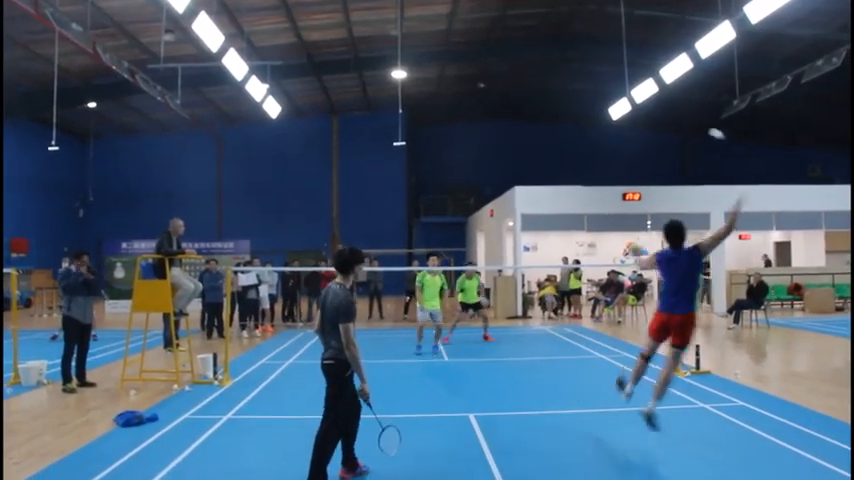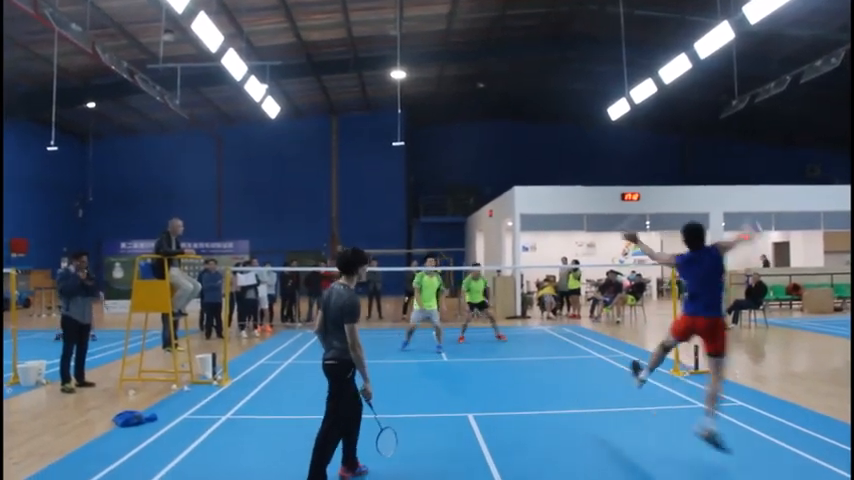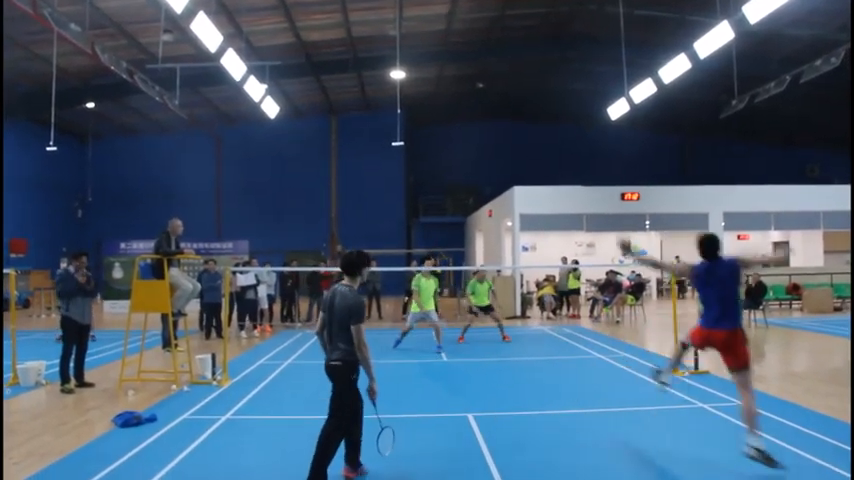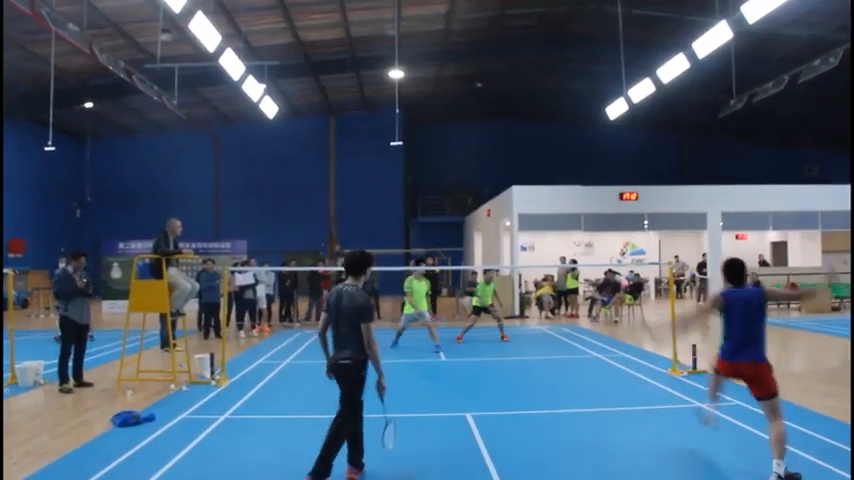
dt=0.1s
person 1, frame 1
left shoulder: (328, 290)
right shoulder: (345, 299)
left elbow: (318, 328)
right elbow: (350, 345)
right wrist: (363, 381)
left hip: (331, 361)
right hip: (339, 365)
left knee: (352, 411)
right knee: (332, 423)
person 1, frame 2
left shoulder: (330, 291)
right shoulder: (350, 299)
left elbow: (318, 329)
right elbow: (354, 345)
right wrist: (366, 380)
left hip: (331, 361)
right hip: (341, 365)
left knee: (354, 410)
right knee: (333, 423)
person 1, frame 3
left shoulder: (332, 293)
right shoulder: (355, 300)
left elbow: (319, 331)
right elbow: (360, 345)
right wrist: (372, 379)
left hip: (334, 362)
right hip: (345, 366)
left knee: (354, 412)
right knee: (336, 424)
person 1, frame 4
left shoulder: (333, 293)
right shoulder: (362, 300)
left elbow: (320, 331)
right elbow: (370, 343)
left wrist: (328, 359)
right wrist: (380, 375)
left hip: (337, 362)
right hip: (354, 364)
left knee: (352, 414)
right knee: (344, 420)
person 2, frame 1
left shoulder: (660, 258)
right shoulder: (697, 252)
left elbow: (642, 264)
right elbow: (725, 232)
left wrist: (638, 259)
right wrist: (735, 213)
left hip: (663, 313)
right hip: (684, 316)
left knee: (647, 352)
right knee: (671, 363)
left ankle: (629, 387)
right ankle: (651, 408)
person 2, frame 2
left shoulder: (680, 261)
right shoulder: (716, 251)
left elbow: (654, 256)
right elbow: (738, 240)
left wrist: (637, 242)
right wrist: (747, 235)
left hip: (690, 318)
right hip: (713, 321)
left knee: (667, 343)
right knee: (716, 375)
left ankle: (643, 374)
right ankle: (707, 426)
person 2, frame 3
left shoulder: (695, 271)
right shoulder: (734, 265)
left elbow: (660, 265)
right elbow: (760, 260)
left wrist: (632, 254)
right wrist: (774, 258)
left hip: (707, 329)
right hip: (731, 333)
left knee: (685, 342)
right knee: (746, 390)
left ankle: (665, 375)
right ankle: (755, 445)
person 2, frame 4
left shoulder: (722, 298)
right shoulder: (761, 293)
left elbow: (697, 316)
right elbow: (796, 295)
right wrist: (817, 289)
left hip: (729, 360)
right hip: (756, 363)
left knee: (716, 373)
right knee: (776, 418)
left ankle: (711, 411)
person 3, frame 1
left shoulder: (87, 275)
right shoulder: (66, 273)
left elbow: (96, 292)
right elbow: (67, 288)
left wrist: (91, 279)
right wrist: (79, 274)
left hip: (86, 316)
right hip: (71, 316)
left knee: (83, 349)
right knee: (69, 349)
left ankle: (81, 379)
right ankle: (67, 382)
person 3, frame 2
left shoulder: (87, 274)
right shoulder: (64, 274)
left elbow: (95, 293)
right elbow: (63, 291)
left wrist: (90, 284)
right wrist: (78, 279)
left hip: (86, 317)
right hip: (70, 317)
left knee: (82, 349)
right knee: (68, 350)
left ankle: (80, 379)
right ankle: (65, 382)
person 3, frame 3
left shoulder: (86, 275)
right shoulder: (64, 275)
left elbow: (93, 295)
right elbow: (61, 293)
left wrist: (90, 288)
right wrist: (77, 283)
left hip: (85, 317)
right hip: (70, 317)
left knee: (82, 350)
right knee: (68, 350)
left ankle: (79, 379)
right ankle: (65, 383)
person 3, frame 4
left shoulder: (83, 275)
right shoulder: (62, 275)
left elbow: (90, 294)
right elbow: (58, 294)
left wrist: (88, 290)
right wrist: (76, 287)
left hip: (83, 317)
right hip: (68, 317)
left knee: (80, 350)
right knee: (66, 350)
left ankle: (78, 379)
right ankle: (63, 382)
person 4, frame 1
left shoulder: (177, 239)
right shoulder: (165, 238)
left elbow: (176, 254)
right elbow: (165, 251)
left wrist: (185, 252)
right wrist: (184, 251)
right hip: (166, 275)
left knee: (198, 286)
right knee: (189, 287)
left ankle: (179, 310)
right ankle: (176, 310)
person 4, frame 2
left shoulder: (176, 239)
right shoulder: (163, 238)
left elbow: (176, 254)
right elbow: (165, 252)
left wrist: (186, 253)
right wrist: (183, 251)
left hip: (176, 269)
right hip: (165, 271)
left knee: (197, 287)
right knee: (187, 287)
left ankle: (179, 308)
right ankle: (174, 309)
person 4, frame 3
left shoulder: (176, 239)
right shoulder: (163, 238)
left elbow: (176, 254)
right elbow: (164, 252)
left wrist: (185, 253)
right wrist: (183, 251)
left hip: (175, 269)
right hip: (164, 271)
left knee: (196, 287)
right knee: (187, 287)
left ankle: (178, 308)
right ankle: (173, 310)
person 4, frame 4
left shoulder: (174, 240)
right shoulder: (161, 238)
left elbow: (174, 253)
right elbow: (162, 252)
left wrist: (184, 253)
right wrist: (181, 251)
left hip: (174, 269)
right hip: (162, 271)
left knee: (195, 286)
right knee: (185, 287)
left ankle: (177, 308)
right ankle: (171, 309)
